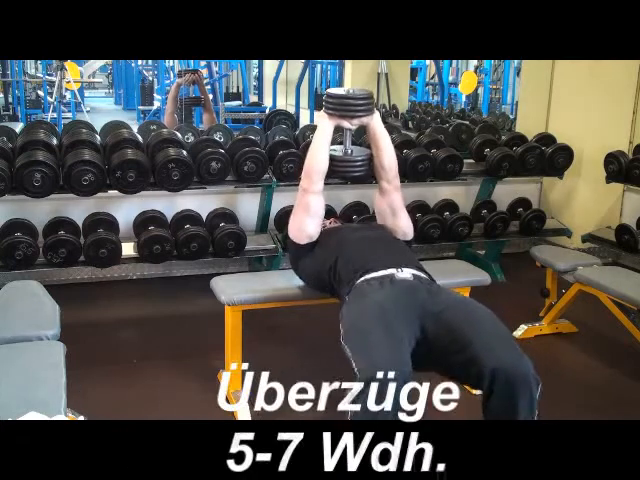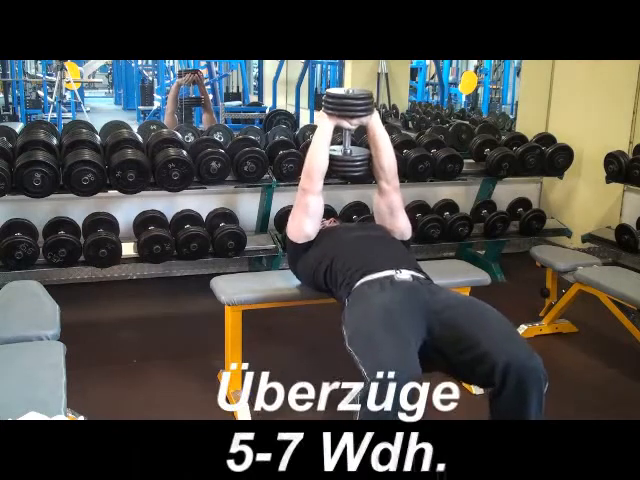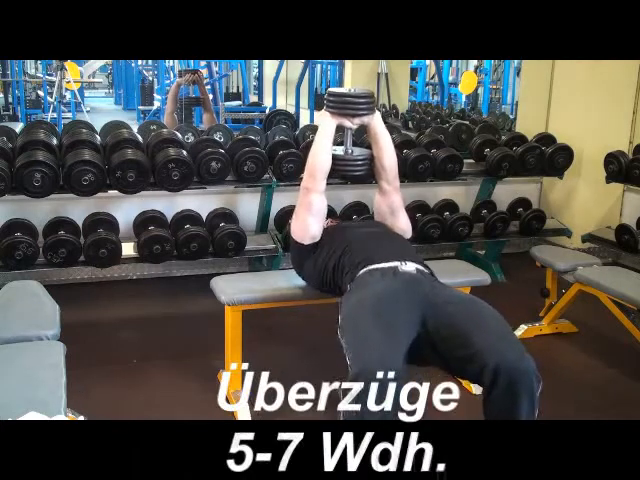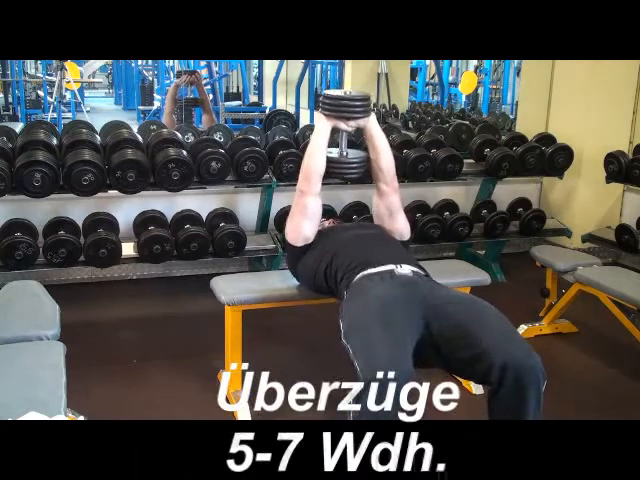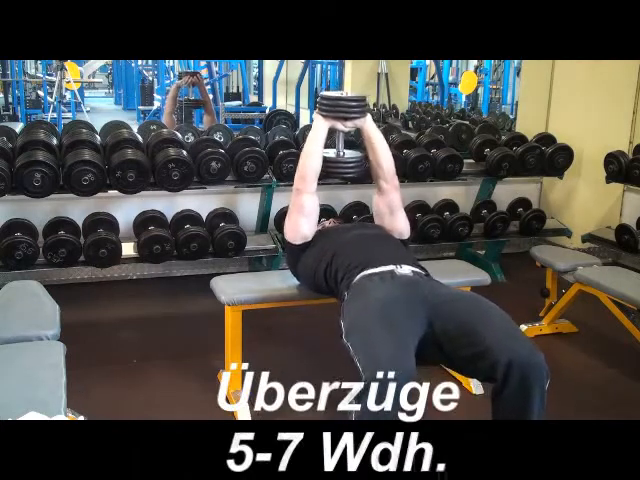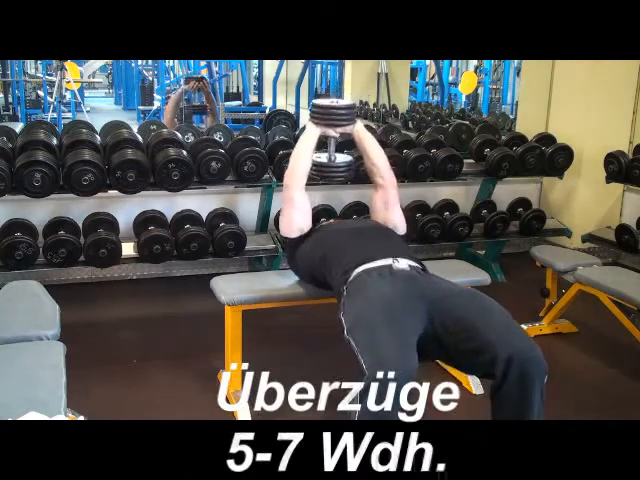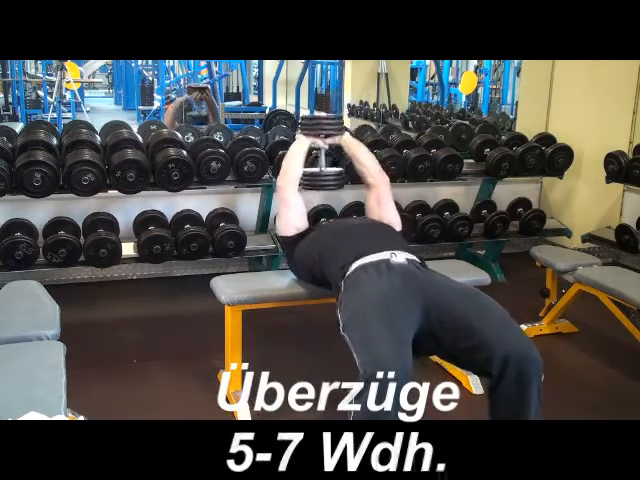
dt=0.4s
person 1, frame 1
left shoulder: (386, 234)
right shoulder: (309, 247)
left elbow: (389, 184)
right elbow: (311, 190)
left wrist: (373, 122)
right wrist: (326, 125)
left hip: (429, 291)
left knee: (514, 371)
right knee: (383, 378)
person 1, frame 2
left shoulder: (385, 234)
right shoulder: (307, 246)
left elbow: (388, 185)
right elbow: (310, 189)
left wrist: (372, 121)
right wrist: (326, 125)
left hip: (428, 292)
right hip: (372, 294)
left knee: (523, 368)
right knee: (392, 377)
person 1, frame 3
left shoulder: (384, 230)
right shoulder: (310, 247)
left elbow: (388, 184)
right elbow: (313, 189)
left wrist: (374, 122)
right wrist: (329, 123)
left hip: (429, 287)
left knee: (515, 369)
right knee: (374, 373)
person 1, frame 4
left shoulder: (383, 234)
right shoulder: (306, 247)
left elbow: (387, 187)
right elbow: (309, 190)
left wrist: (370, 124)
right wrist: (324, 126)
left hip: (428, 288)
left knee: (521, 366)
right knee: (386, 376)
person 1, frame 5
left shoulder: (384, 233)
right shoulder: (307, 248)
left elbow: (388, 186)
right elbow: (304, 190)
left wrist: (366, 124)
right wrist: (322, 125)
left hip: (428, 287)
left knee: (525, 364)
right knee: (387, 376)
person 1, frame 6
left shoulder: (381, 228)
right shoulder: (307, 246)
left elbow: (385, 182)
right elbow: (293, 187)
left wrist: (356, 129)
right wrist: (313, 130)
left hip: (426, 282)
right hip: (370, 285)
left knee: (524, 360)
right knee: (390, 374)
person 1, frame 7
left shoulder: (378, 225)
right shoulder: (306, 246)
left elbow: (378, 181)
right elbow: (286, 189)
left wrist: (343, 139)
right wrist: (304, 141)
left hip: (423, 277)
left knee: (521, 359)
right knee: (386, 374)
